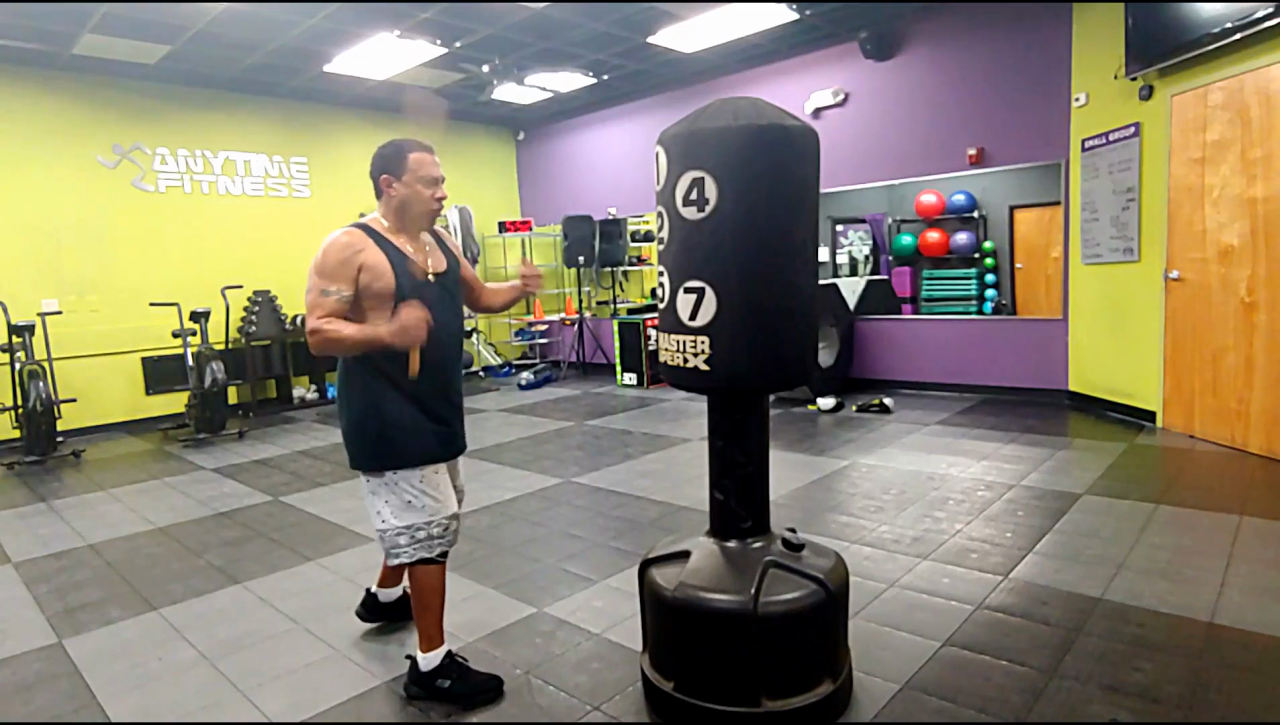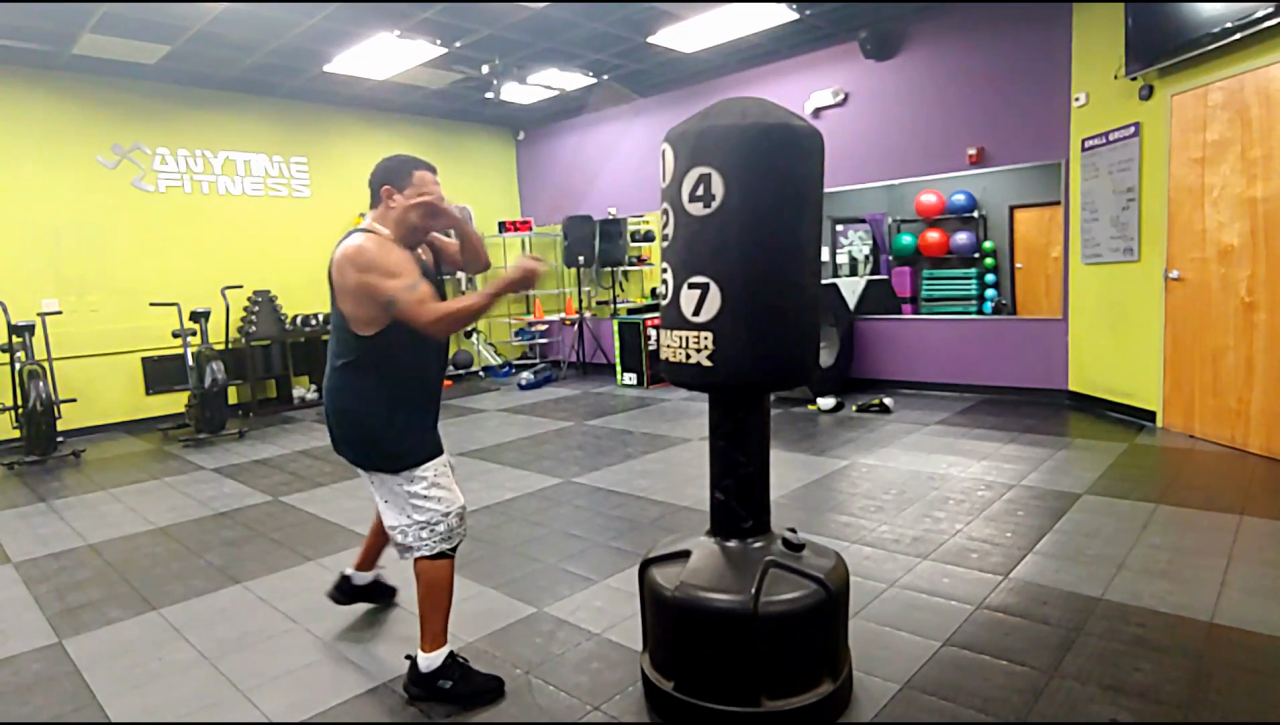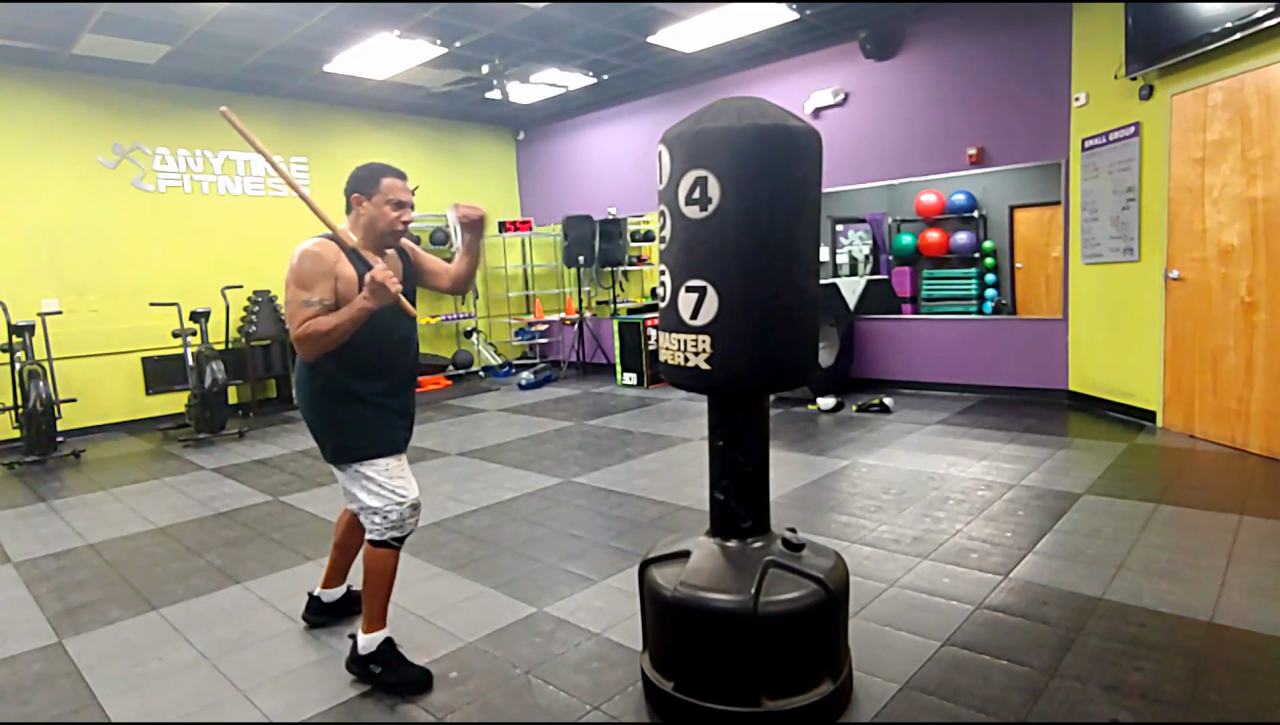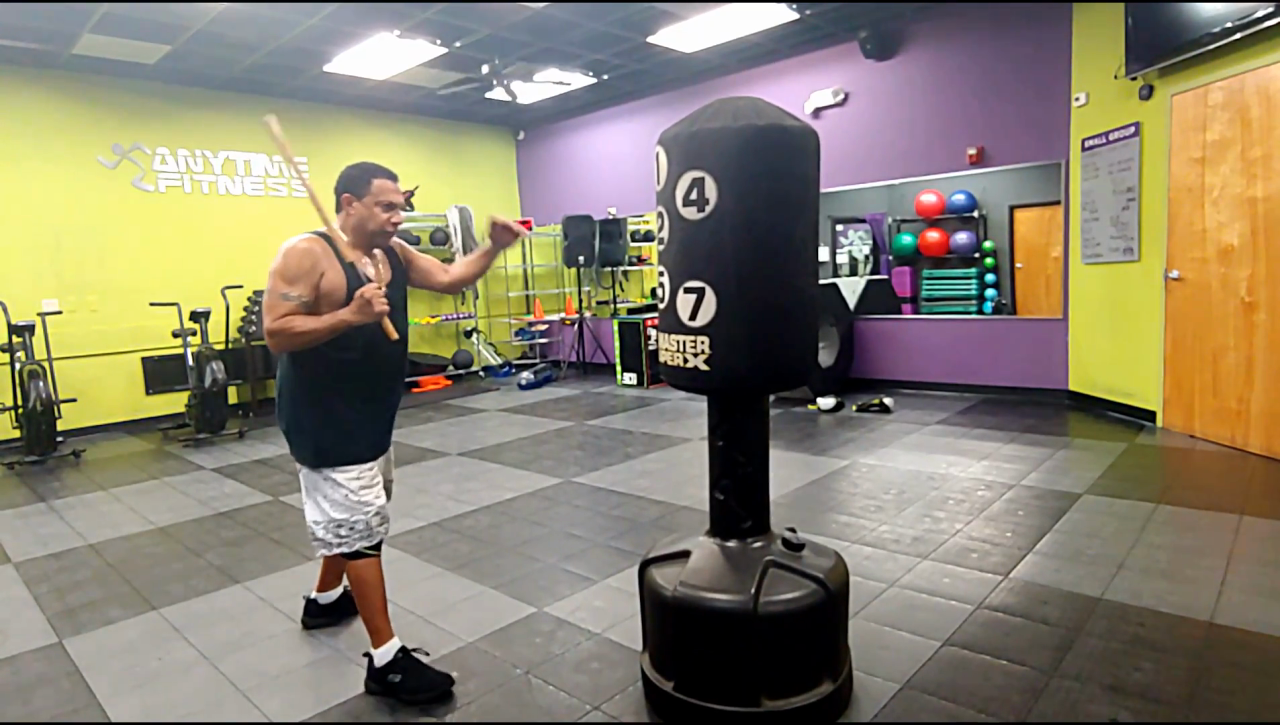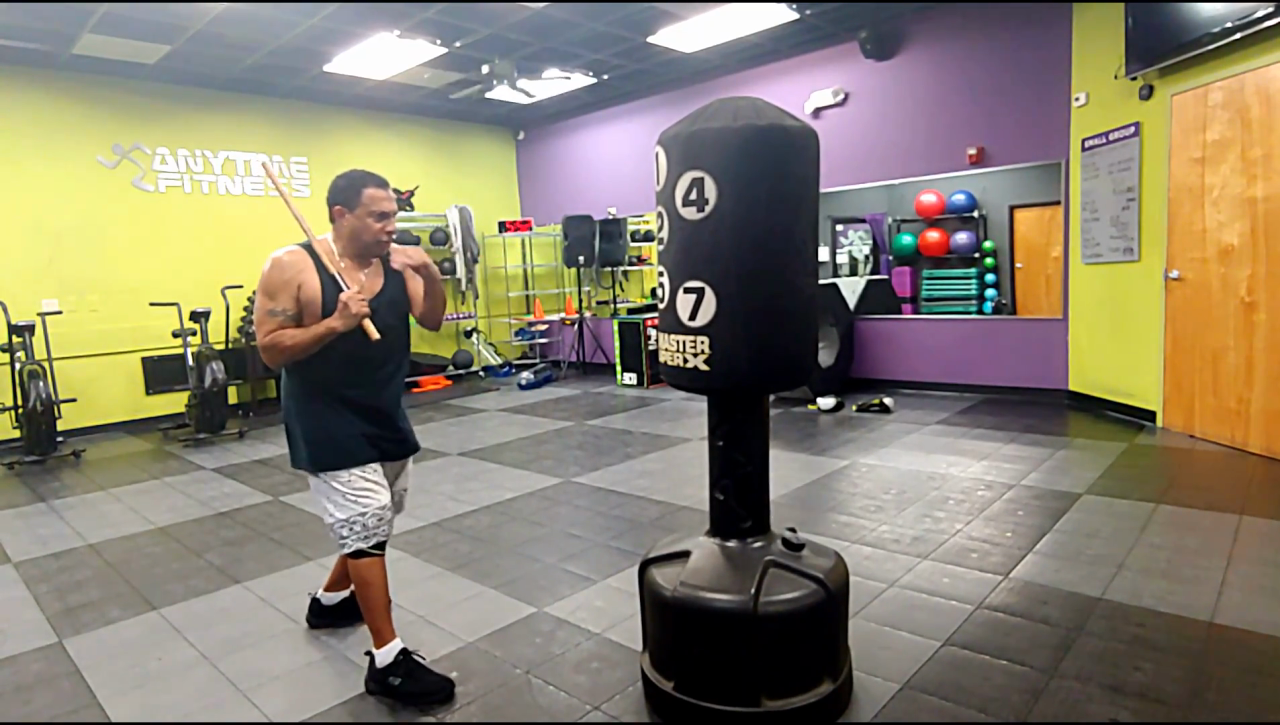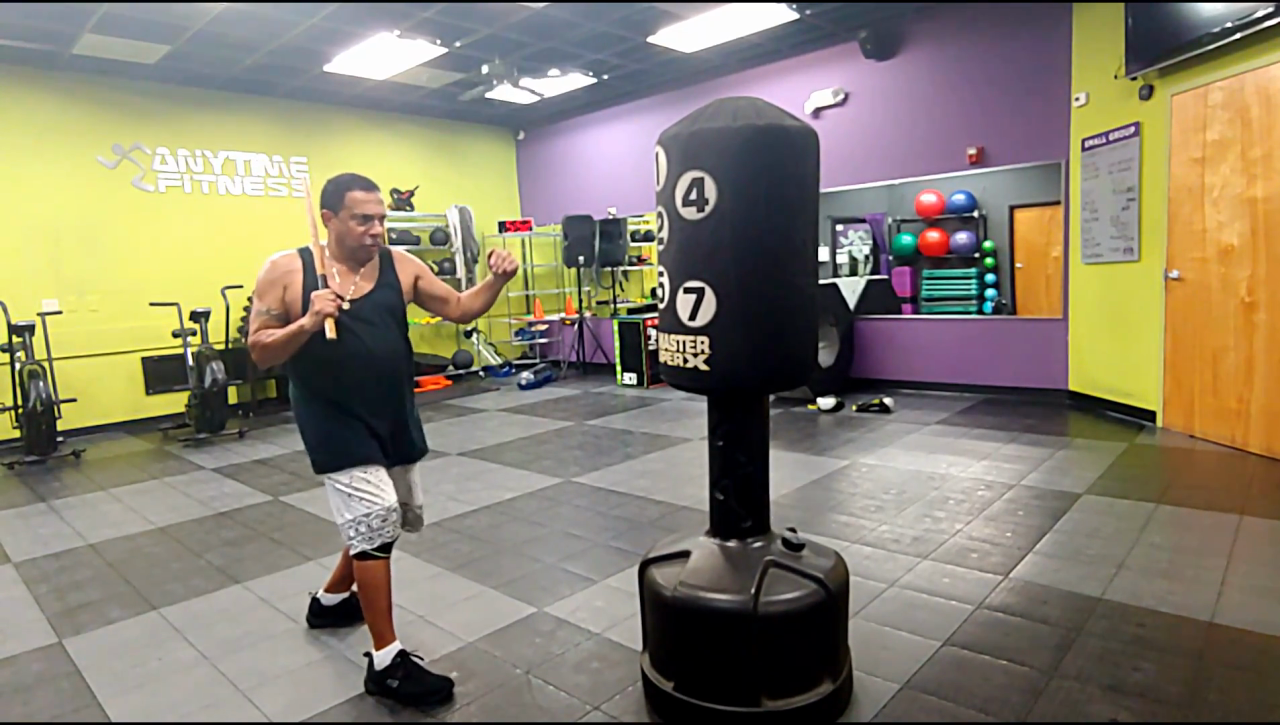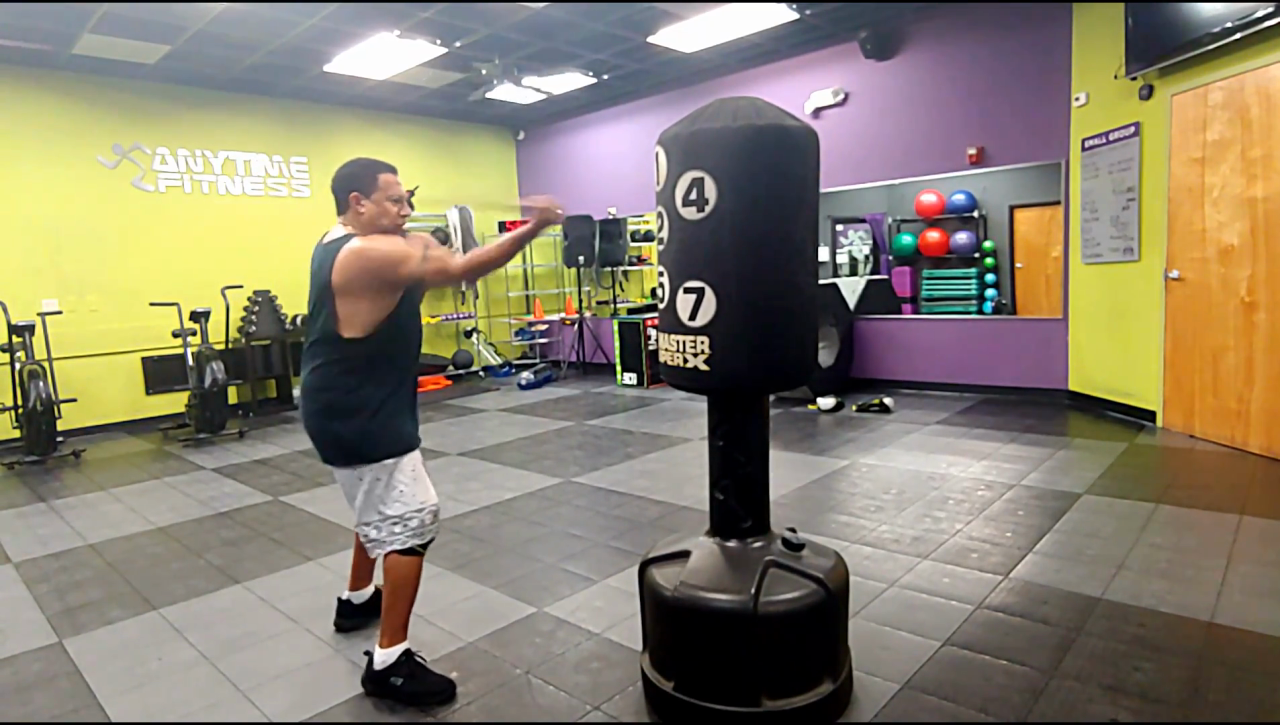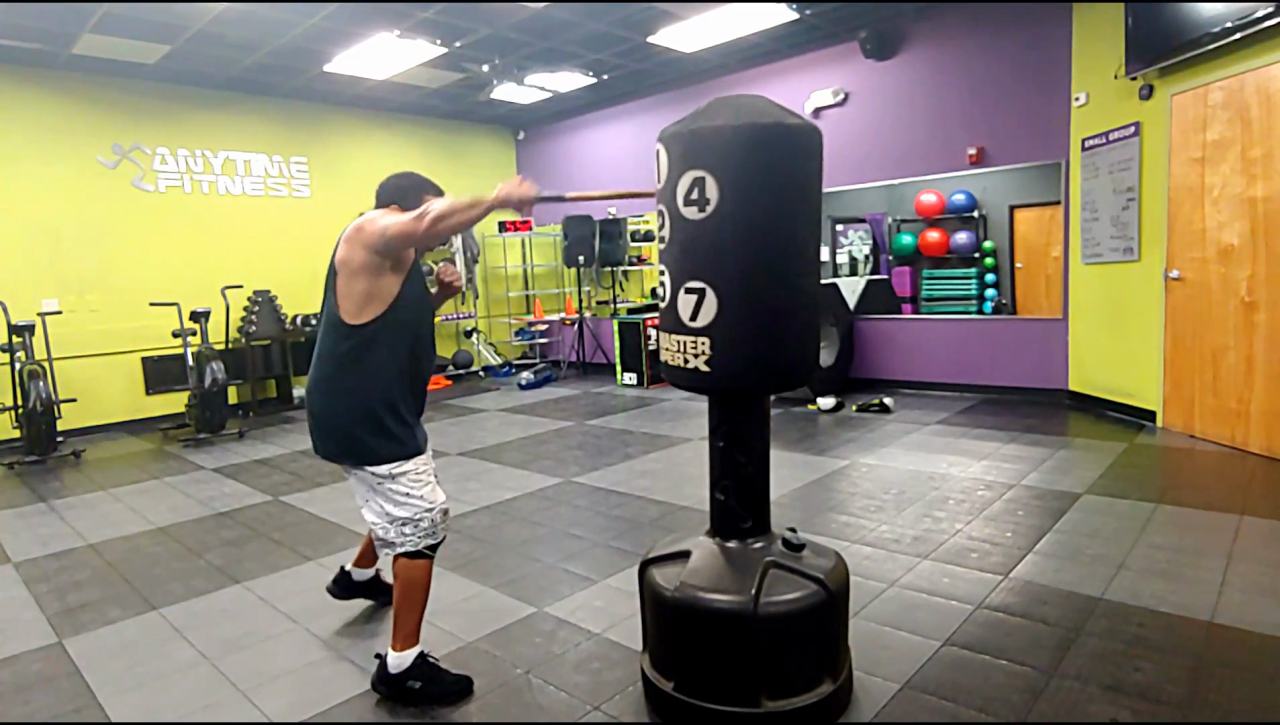
dt=0.3s
person 1, frame 1
left shoulder: (439, 242)
right shoulder: (349, 248)
left elbow: (480, 299)
right elbow: (318, 333)
left wrist: (520, 287)
right wrist: (387, 335)
left hip: (432, 408)
right hip: (388, 418)
left knee: (423, 516)
right knee: (425, 528)
left ankle: (384, 595)
right ankle: (432, 666)
person 1, frame 2
left shoulder: (417, 242)
right shoulder: (365, 251)
left elbow: (473, 260)
right elbow: (436, 322)
left wrist: (452, 219)
right wrist: (508, 282)
left hip: (392, 407)
right hip: (377, 414)
left knee: (404, 501)
right knee: (437, 521)
left ankle: (360, 576)
right ankle: (432, 666)
person 1, frame 3
left shoulder: (401, 251)
right shoulder: (318, 256)
left elbow: (455, 282)
right elbow: (305, 343)
left wrist: (472, 235)
right wrist: (365, 303)
left hip: (379, 405)
right hip: (345, 407)
left knee: (367, 501)
right knee: (393, 510)
left ankle: (329, 597)
right ankle: (372, 648)
person 1, frame 4
left shoulder: (392, 253)
right shoulder: (304, 254)
left elbow: (449, 278)
right elbow: (276, 334)
left wrist: (493, 246)
right wrist: (351, 315)
left hip: (368, 411)
right hip: (322, 415)
left knee: (354, 515)
right knee: (360, 523)
left ankle: (324, 598)
right ankle: (387, 660)
person 1, frame 5
left shoulder: (394, 260)
right shoulder: (291, 266)
left elbow: (431, 322)
right elbow: (270, 349)
left wrist: (431, 277)
right wrist: (335, 323)
left hip: (386, 419)
right hip: (328, 423)
left knee: (372, 519)
right knee: (366, 525)
left ankle: (333, 599)
right ankle: (387, 661)
person 1, frame 6
left shoulder: (399, 263)
right shoulder: (285, 271)
left elbow: (459, 309)
right elbow: (261, 352)
left wrist: (494, 283)
right wrist: (305, 323)
left hip: (396, 422)
right hip: (337, 426)
left knee: (383, 519)
right knee: (376, 522)
left ankle: (331, 599)
right ankle: (387, 663)
person 1, frame 7
left shoulder: (343, 248)
right shoulder: (371, 256)
right elbow: (461, 269)
left wrist: (413, 267)
right wrist: (529, 230)
left hip: (350, 407)
right hip: (358, 416)
left knee: (382, 506)
right knee: (412, 520)
left ankle: (357, 599)
right ankle: (389, 662)
person 1, frame 8
left shoulder: (400, 255)
right shoulder: (368, 232)
left elbow: (411, 318)
right elbow: (422, 222)
left wrist: (444, 280)
right wrist: (498, 198)
left hip: (382, 409)
right hip: (361, 417)
left knee: (403, 502)
right knee: (419, 519)
left ankle: (358, 574)
right ankle: (402, 666)
